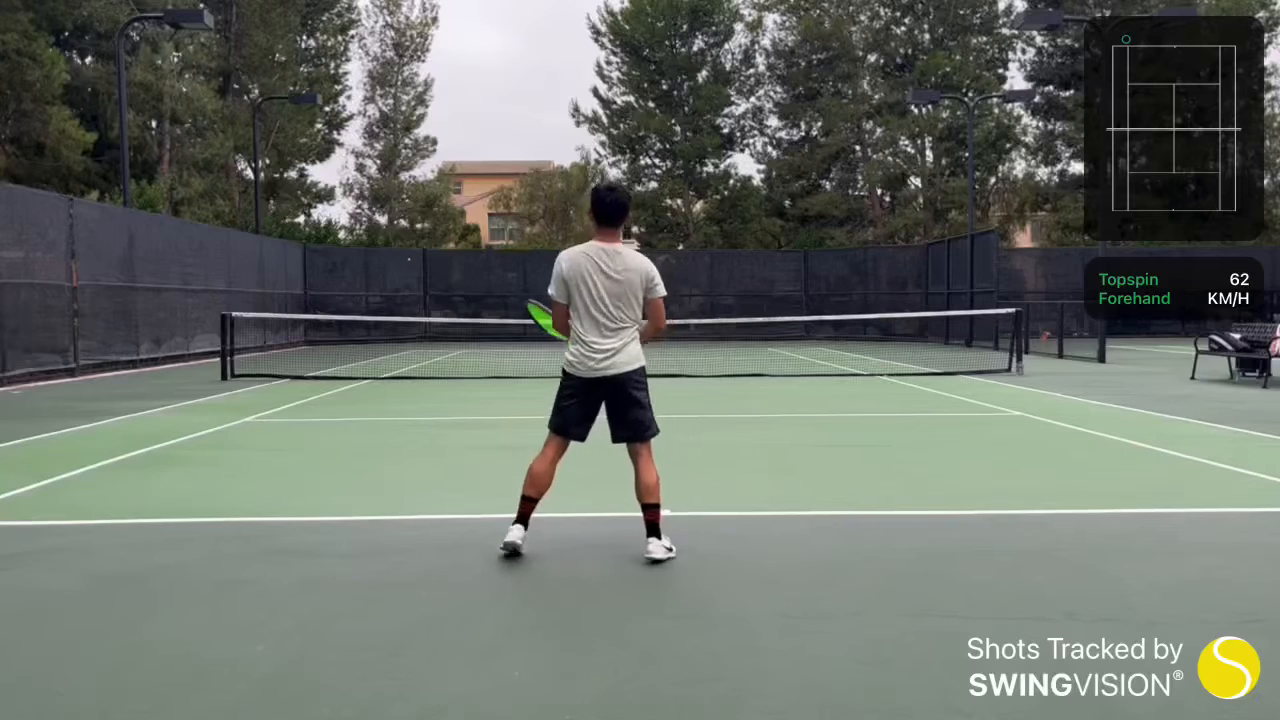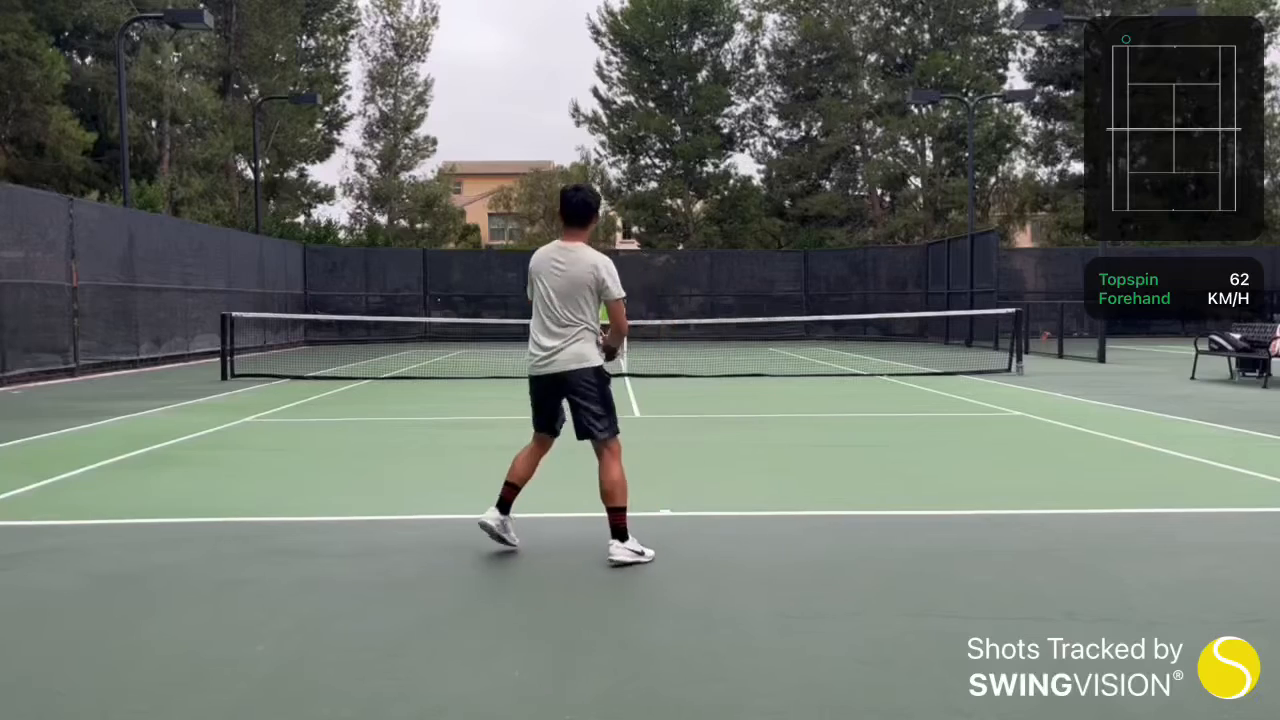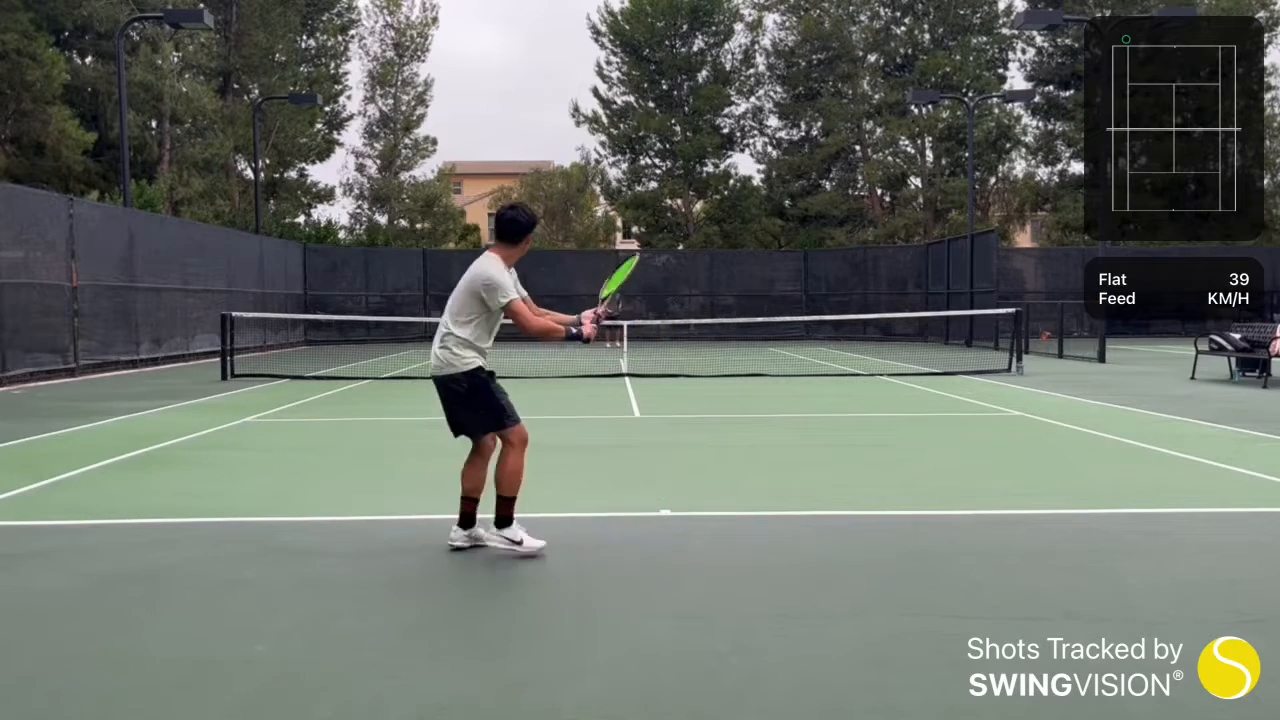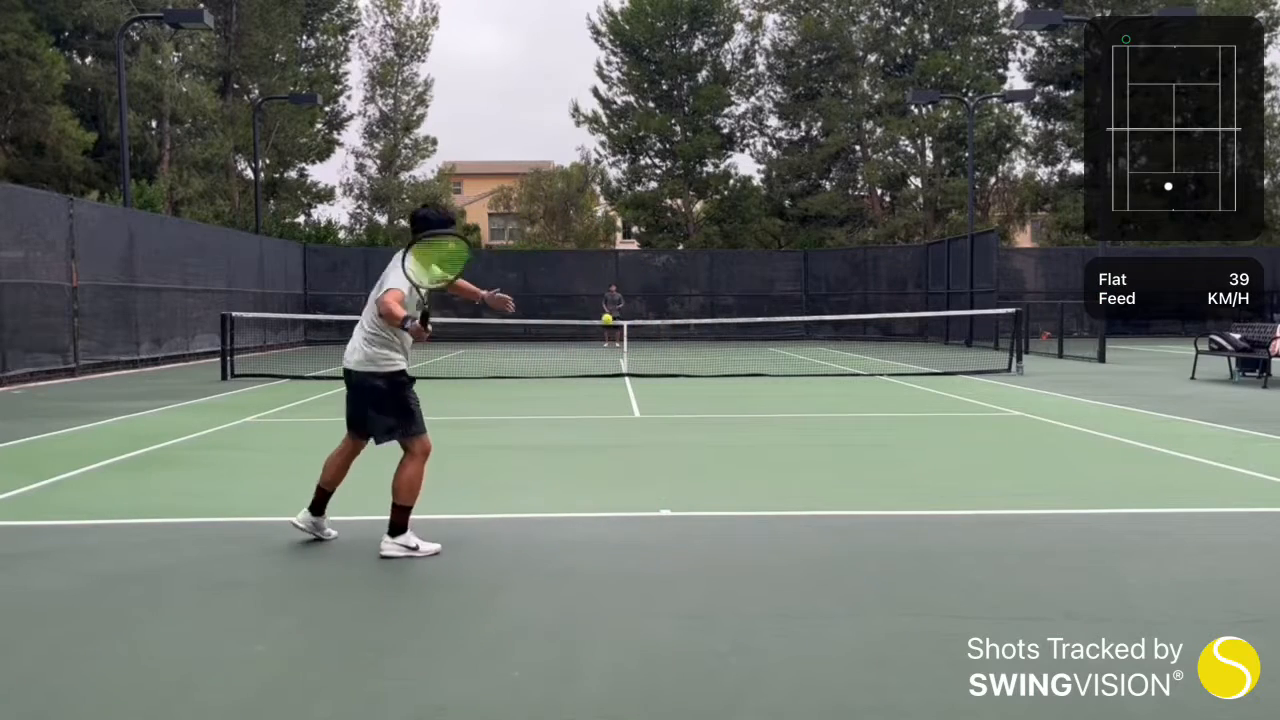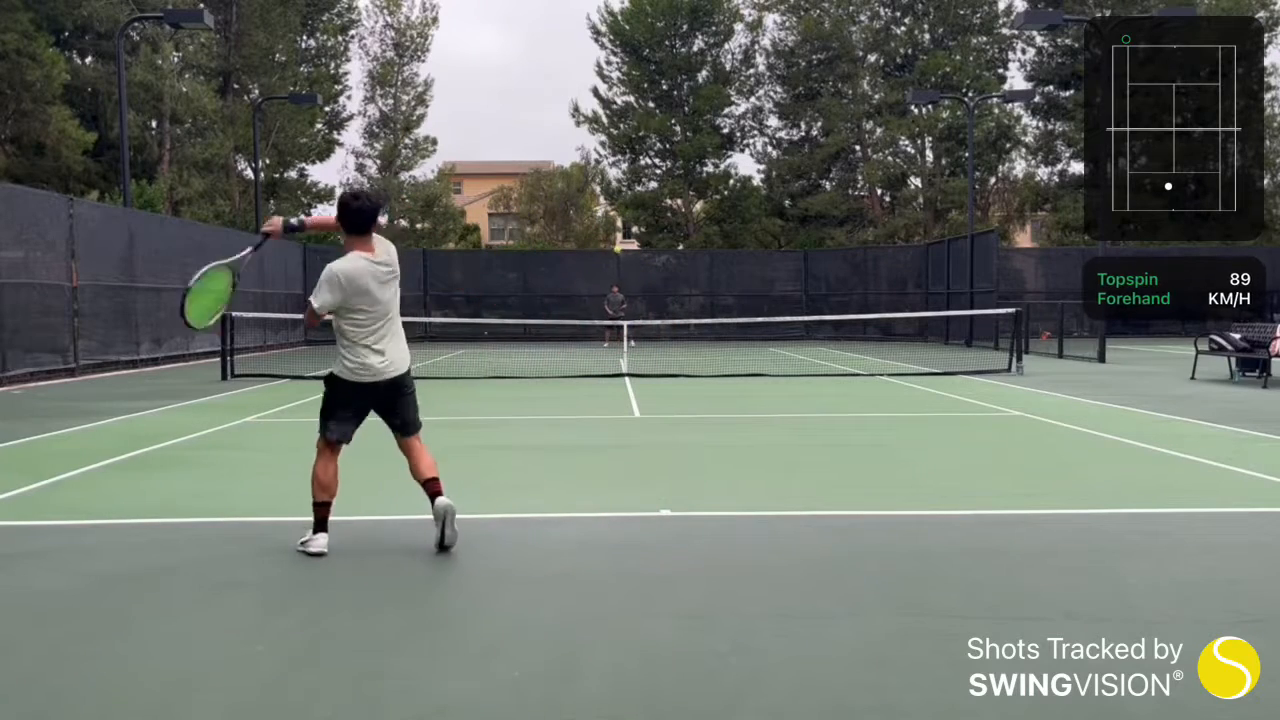
dt=0.5s
person 1, frame 1
left shoulder: (567, 260)
right shoulder: (642, 265)
left elbow: (560, 322)
right elbow: (658, 325)
left hip: (580, 370)
right hip: (626, 370)
left knee: (552, 447)
right knee: (642, 454)
left ankle: (518, 528)
right ankle: (655, 539)
person 1, frame 2
left shoulder: (537, 259)
right shoulder: (600, 263)
right elbow: (619, 326)
right wrist: (609, 347)
left hip: (541, 366)
right hip: (582, 366)
left knee: (541, 441)
right knee: (609, 450)
left ankle: (500, 513)
right ankle: (620, 541)
person 1, frame 3
left shoulder: (497, 268)
right shoulder: (493, 273)
left elbow: (533, 315)
right elbow: (530, 325)
left wrist: (583, 316)
right wrist: (576, 332)
left hip: (453, 366)
right hip: (461, 368)
left knee: (483, 444)
right knee: (516, 438)
left ankle: (467, 529)
right ankle: (504, 527)
person 1, frame 4
right shoulder: (403, 272)
left elbow: (454, 284)
right elbow: (390, 308)
left wrist: (488, 297)
right wrist: (409, 323)
left hip: (360, 364)
right hip: (380, 369)
left knee: (354, 441)
right knee: (418, 448)
left ankle: (313, 514)
right ankle: (397, 537)
person 1, frame 5
left shoulder: (337, 271)
right shoulder: (385, 249)
left elbow: (312, 319)
right elbow: (337, 225)
right wrist: (291, 224)
left hip: (354, 376)
right hip: (397, 370)
left knee: (327, 450)
right knee: (412, 444)
left ankle: (319, 533)
right ankle: (439, 500)
